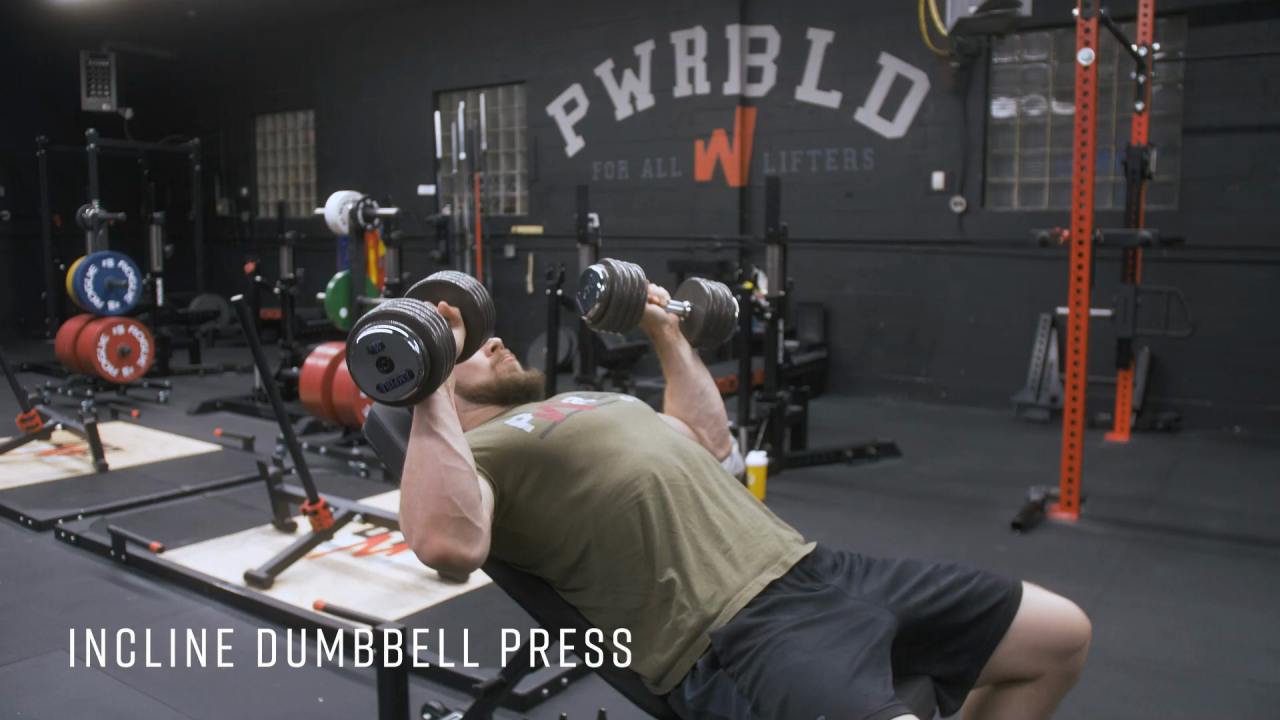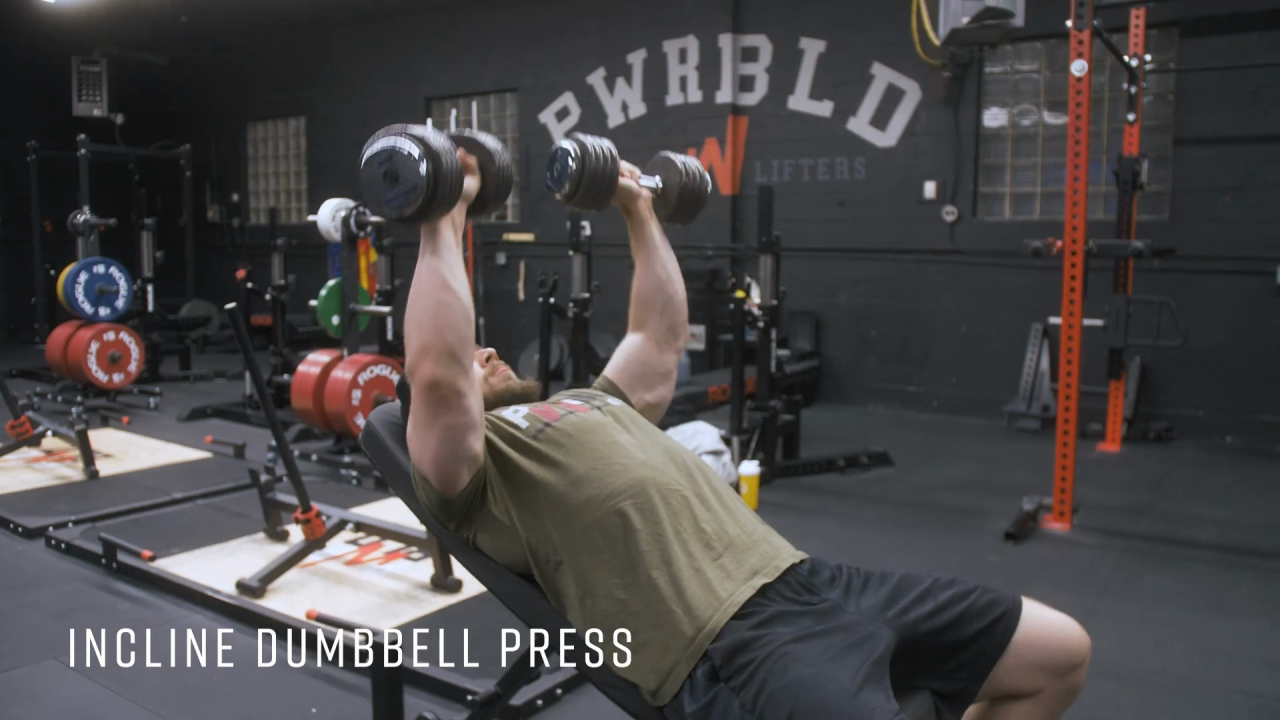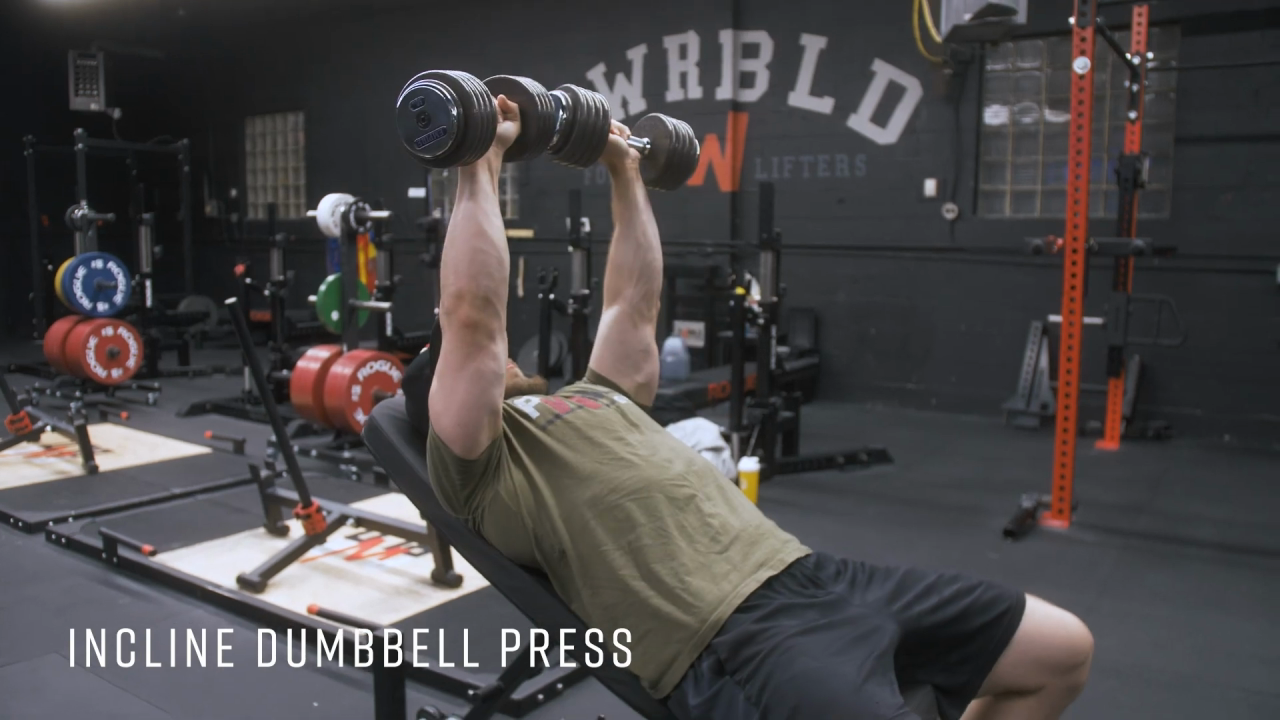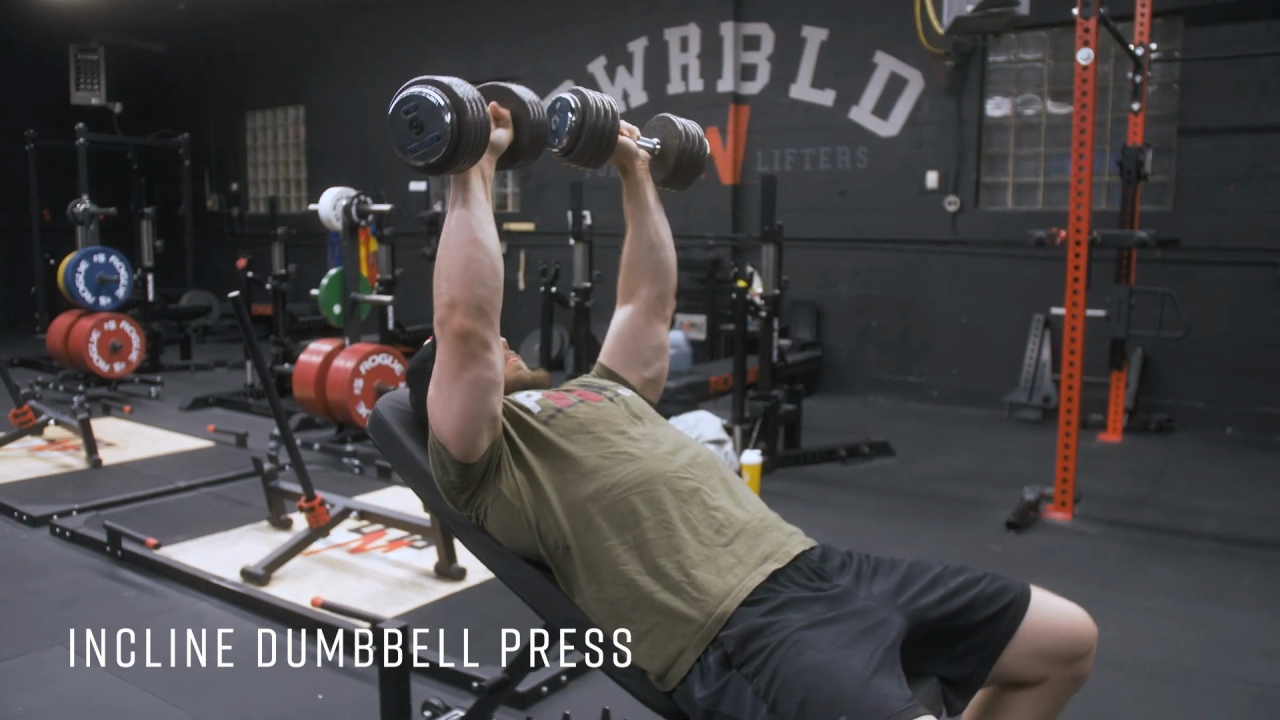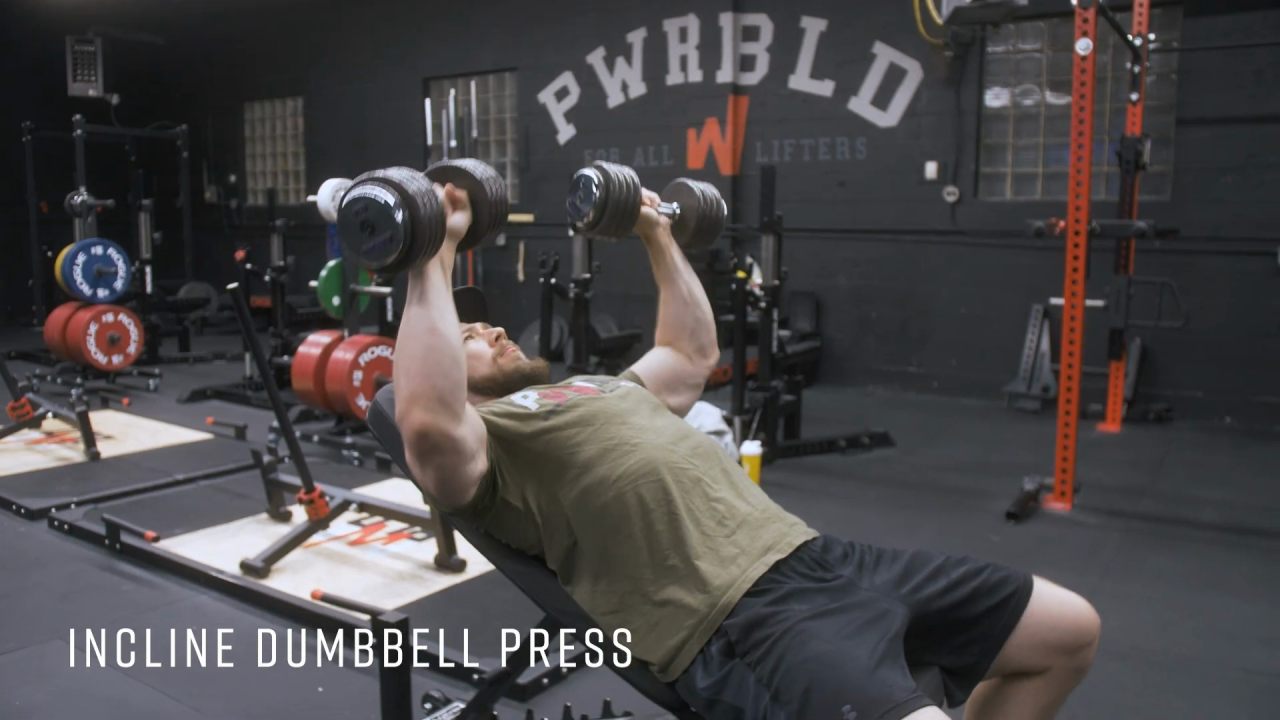
dt=0.4s
person 1, frame 1
left shoulder: (587, 405)
right shoulder: (476, 454)
left elbow: (716, 448)
right elbow: (449, 544)
left wrist: (668, 337)
right wrist: (433, 380)
left hip: (804, 572)
right hip: (729, 637)
left knee: (1060, 635)
person 1, frame 2
left shoulder: (591, 409)
right shoulder: (475, 467)
left elbow: (663, 336)
right elbow: (436, 374)
left wrist: (639, 215)
right wrist: (443, 221)
left hip: (800, 584)
right hip: (724, 648)
left knee: (1060, 653)
person 1, frame 3
left shoulder: (595, 399)
right shoulder: (480, 459)
left elbow: (634, 304)
right elbow: (471, 315)
left wrist: (625, 173)
right wrist: (482, 163)
left hip: (805, 575)
right hip: (730, 640)
left knee: (1063, 651)
person 1, frame 4
left shoulder: (597, 393)
right shoulder: (485, 455)
left elbow: (648, 304)
right elbow: (461, 329)
left wrist: (634, 174)
right wrist: (475, 173)
left hip: (815, 567)
right hip: (738, 632)
left knee: (1067, 642)
person 1, frame 5
left shoulder: (596, 388)
right shoulder: (481, 438)
left elbow: (696, 354)
right elbow: (428, 425)
left wrist: (657, 237)
right wrist: (433, 257)
left hip: (812, 556)
right hip: (740, 623)
left knee: (1069, 633)
